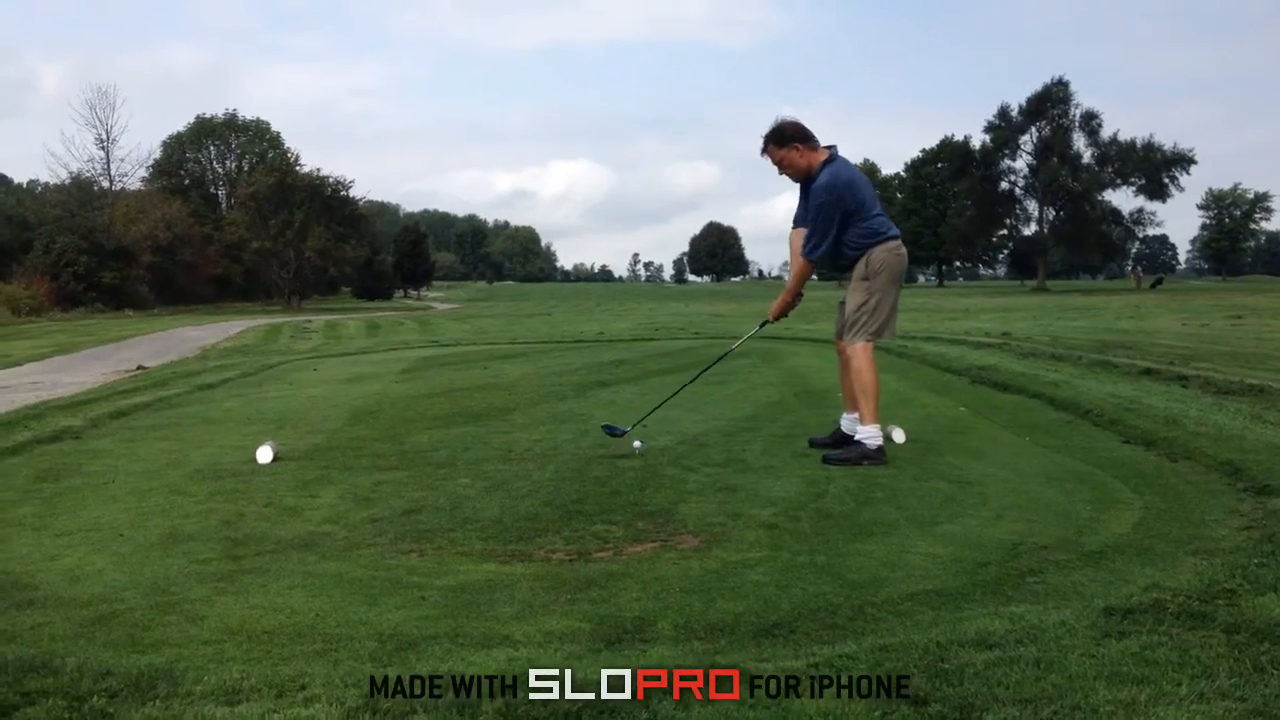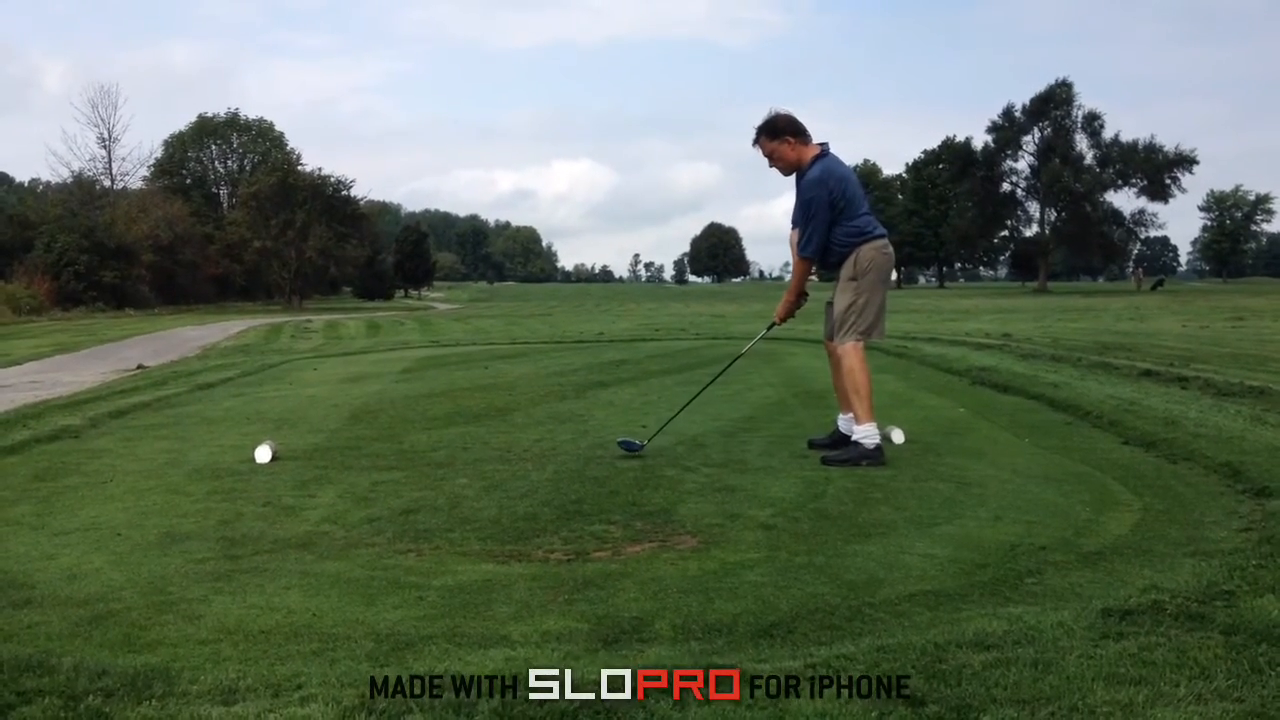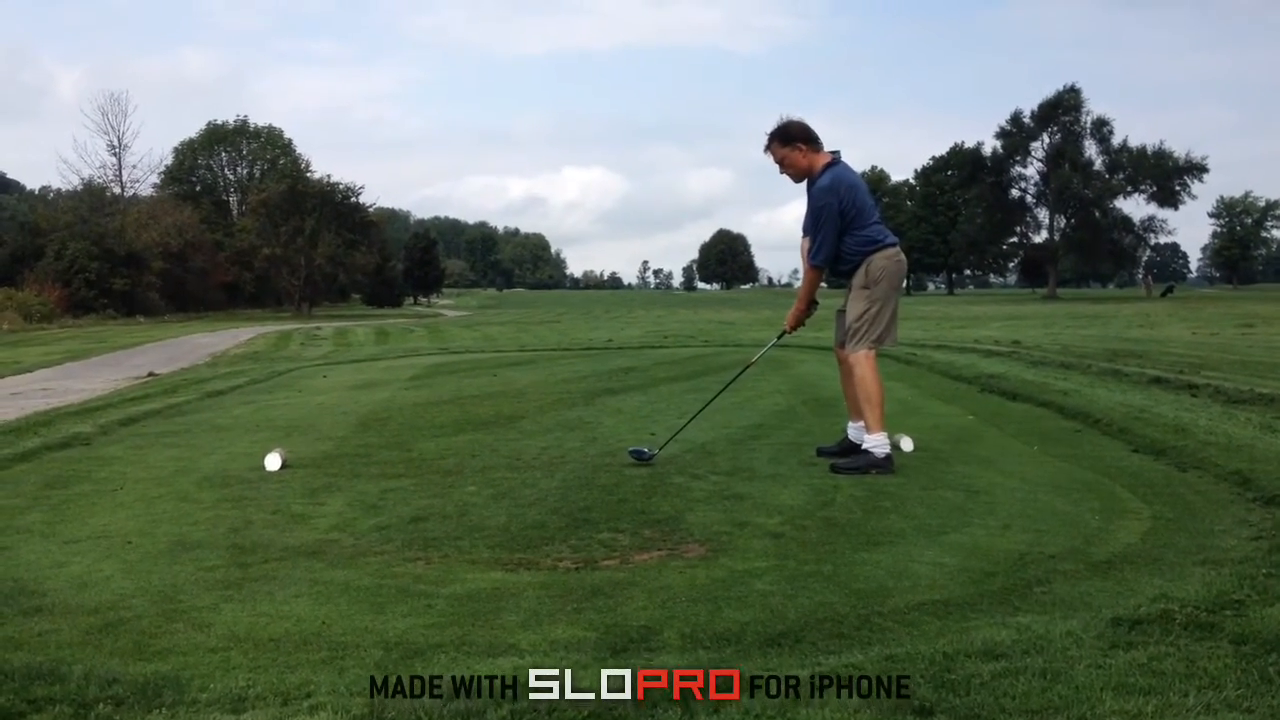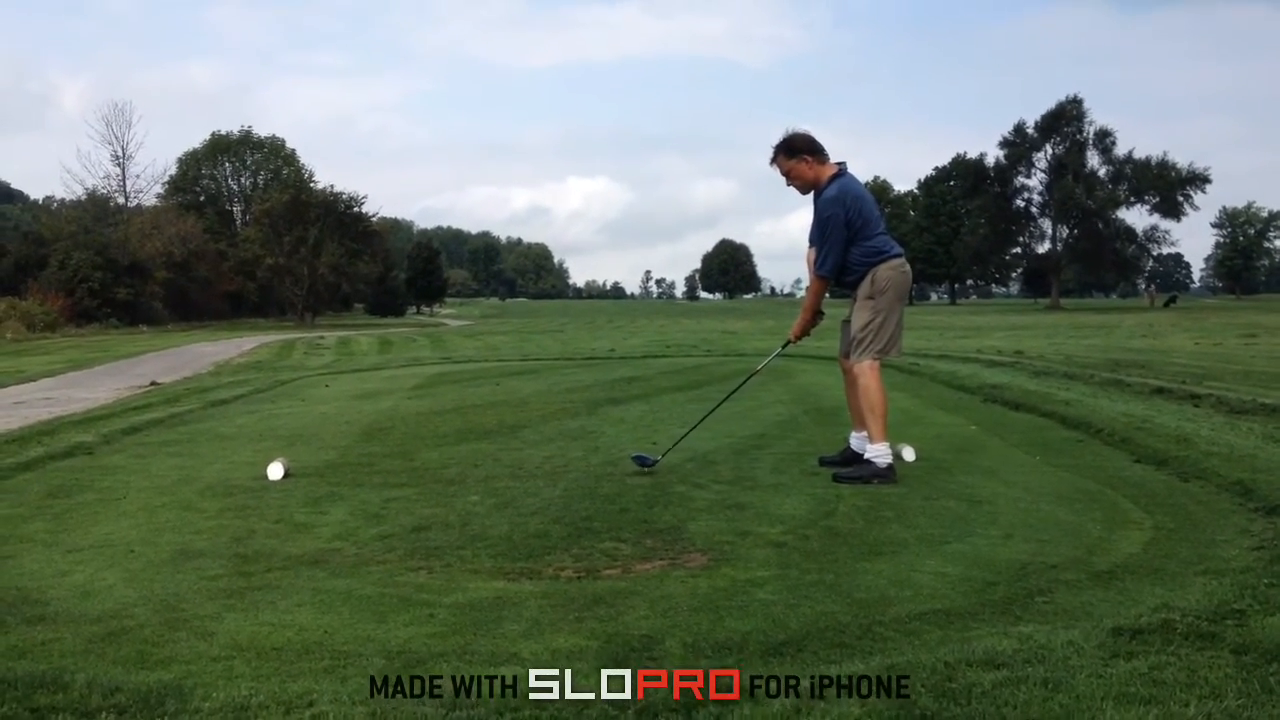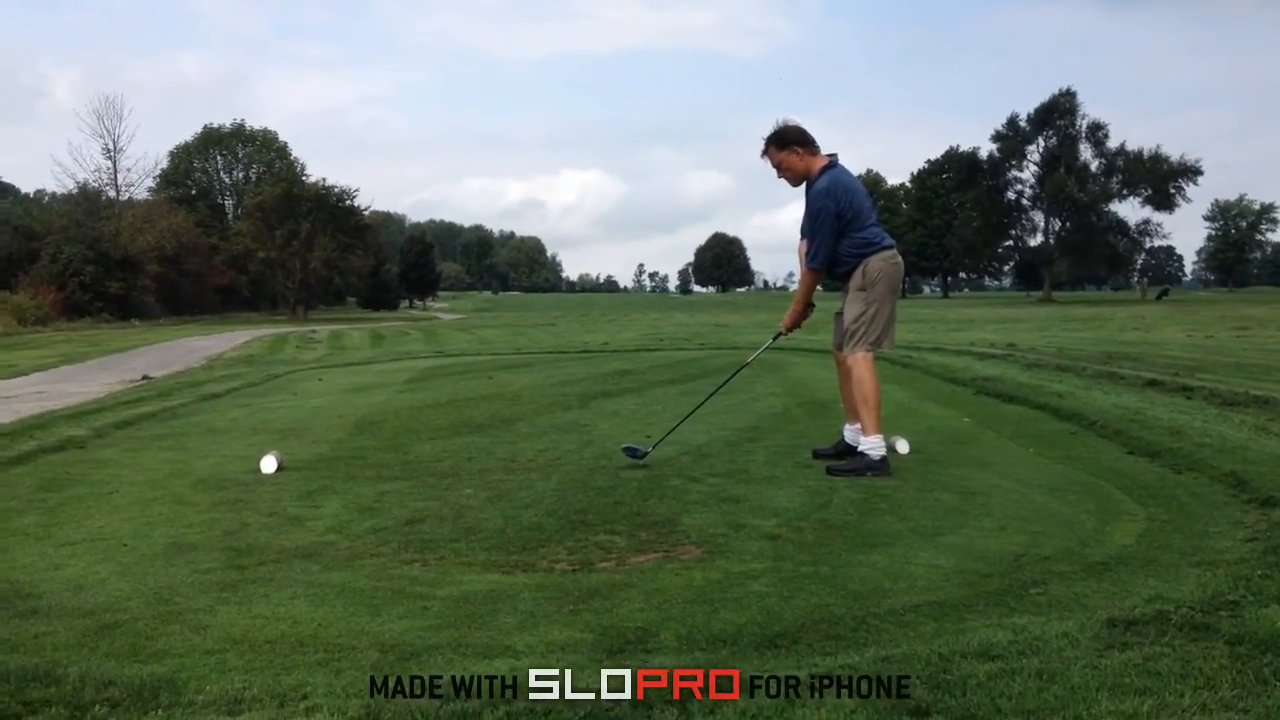
dt=1s
person 1, frame 1
left shoulder: (829, 183)
right shoulder: (816, 173)
left elbow: (813, 253)
right elbow: (800, 229)
left wrist: (787, 297)
right wrist: (793, 285)
left hip: (877, 258)
right hip: (866, 260)
left knee: (858, 344)
right knee: (844, 343)
left ankle: (870, 442)
right ankle: (850, 427)
person 1, frame 2
left shoulder: (817, 179)
right shoulder: (815, 168)
left elbow: (809, 248)
right elbow: (799, 231)
left wrist: (790, 297)
right wrist: (798, 286)
left hip: (864, 257)
right hip: (855, 259)
left knee: (849, 344)
right knee: (834, 343)
left ankle: (868, 441)
right ankle: (848, 428)
person 1, frame 3
left shoulder: (827, 187)
right shoulder: (827, 174)
left elbow: (820, 257)
right elbow: (810, 239)
left wrist: (801, 306)
right wrist: (807, 293)
left hip: (876, 266)
right hip: (867, 267)
left knee: (860, 351)
right knee: (844, 350)
left ankle: (878, 449)
right ankle: (858, 436)
person 1, frame 4
left shoulder: (834, 198)
right shoulder: (833, 185)
left elbow: (826, 267)
right elbow: (816, 250)
left wrist: (806, 316)
right wrist: (812, 303)
left hip: (881, 276)
right hip: (872, 278)
left knee: (865, 362)
right knee: (849, 360)
left ankle: (880, 459)
right ankle: (860, 445)
person 1, frame 5
left shoulder: (824, 190)
right shoulder: (826, 177)
left elbow: (818, 260)
right elbow: (808, 242)
left wrist: (797, 309)
right wrist: (804, 296)
left hip: (873, 269)
right hip: (864, 270)
left knee: (858, 354)
right knee: (843, 353)
left ankle: (873, 451)
right ankle: (854, 438)
